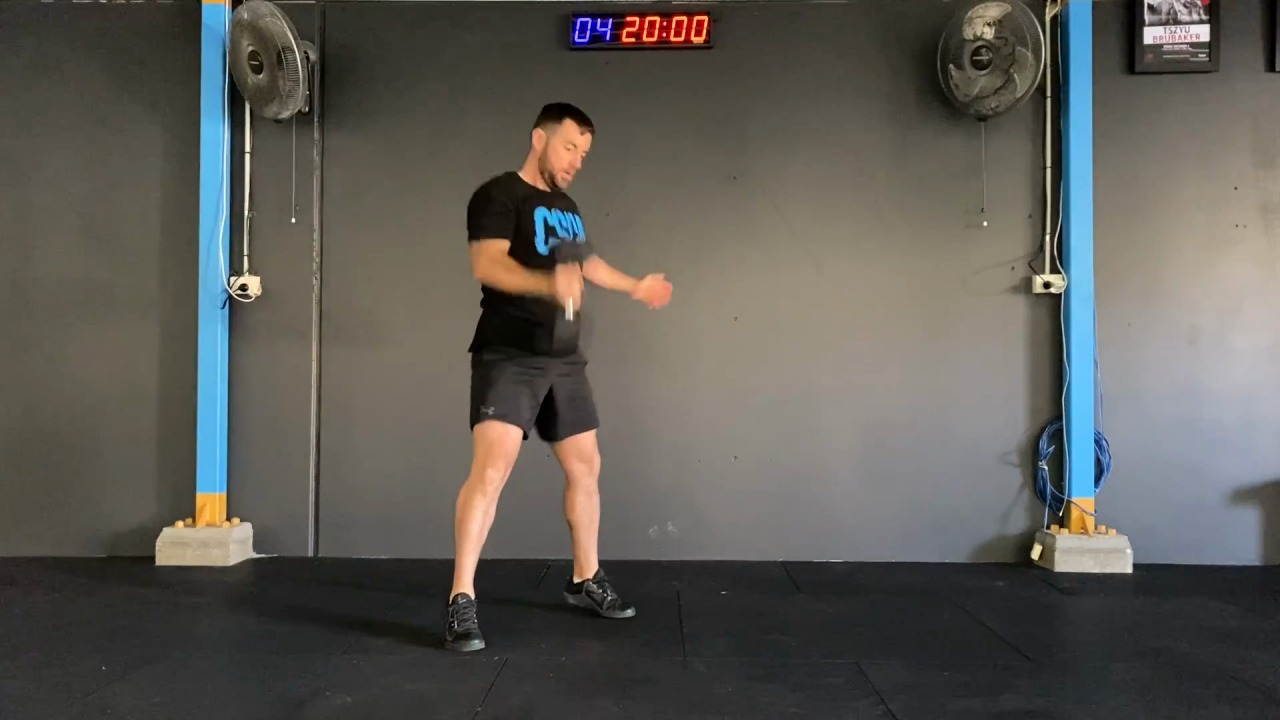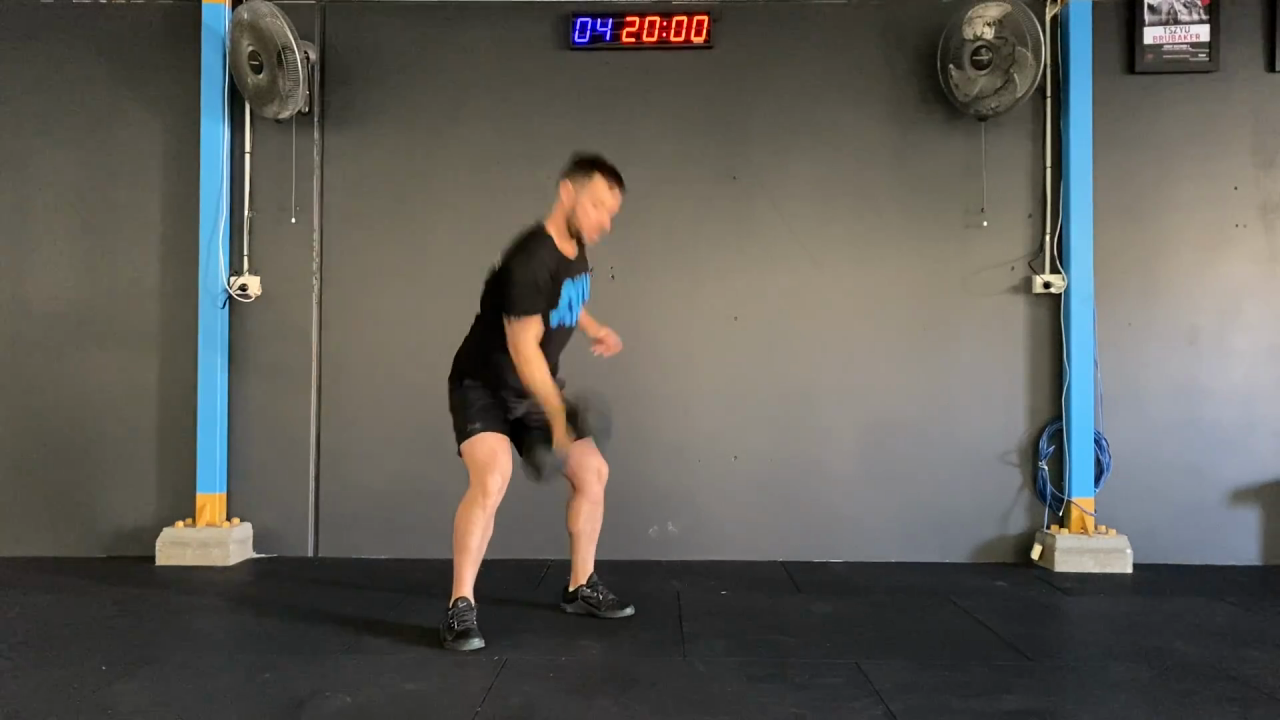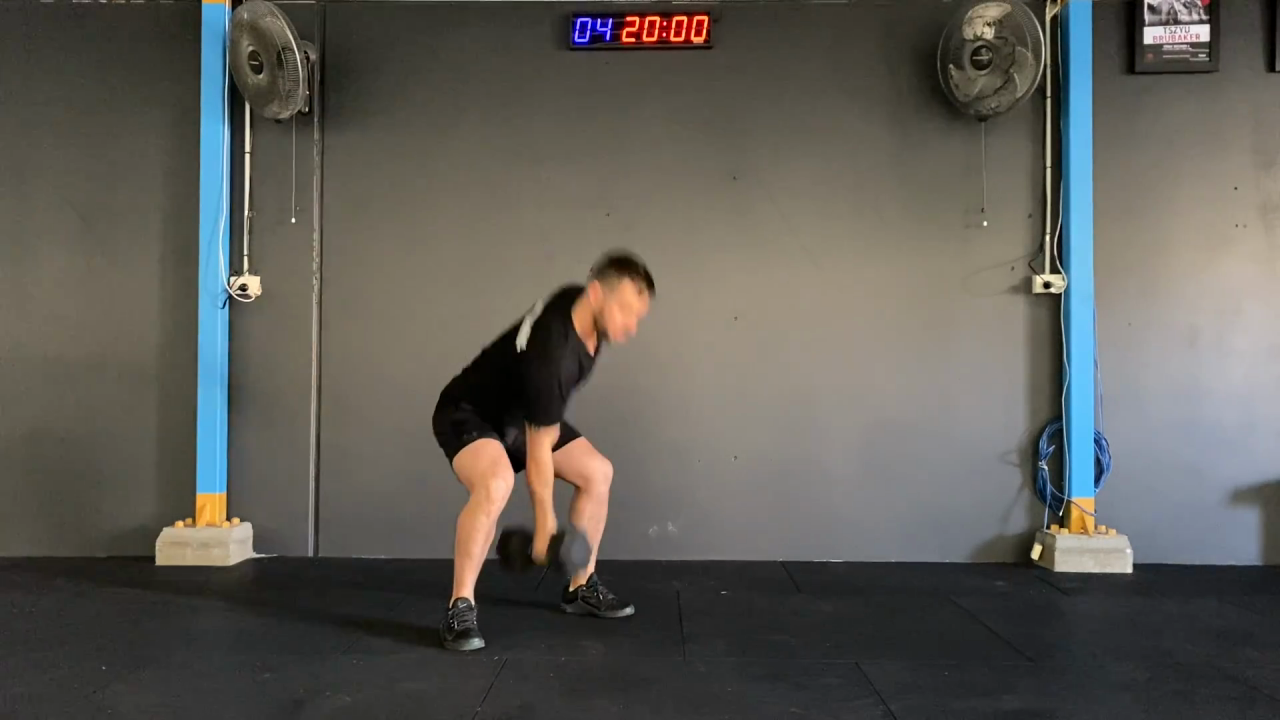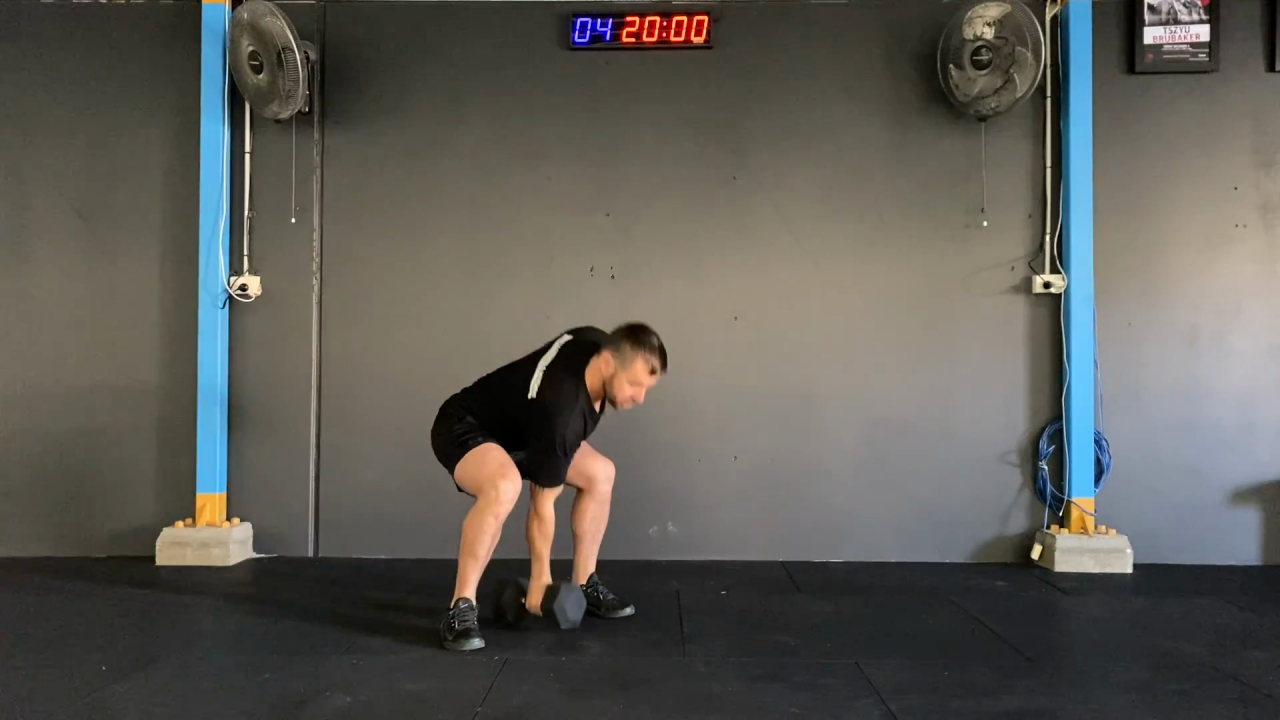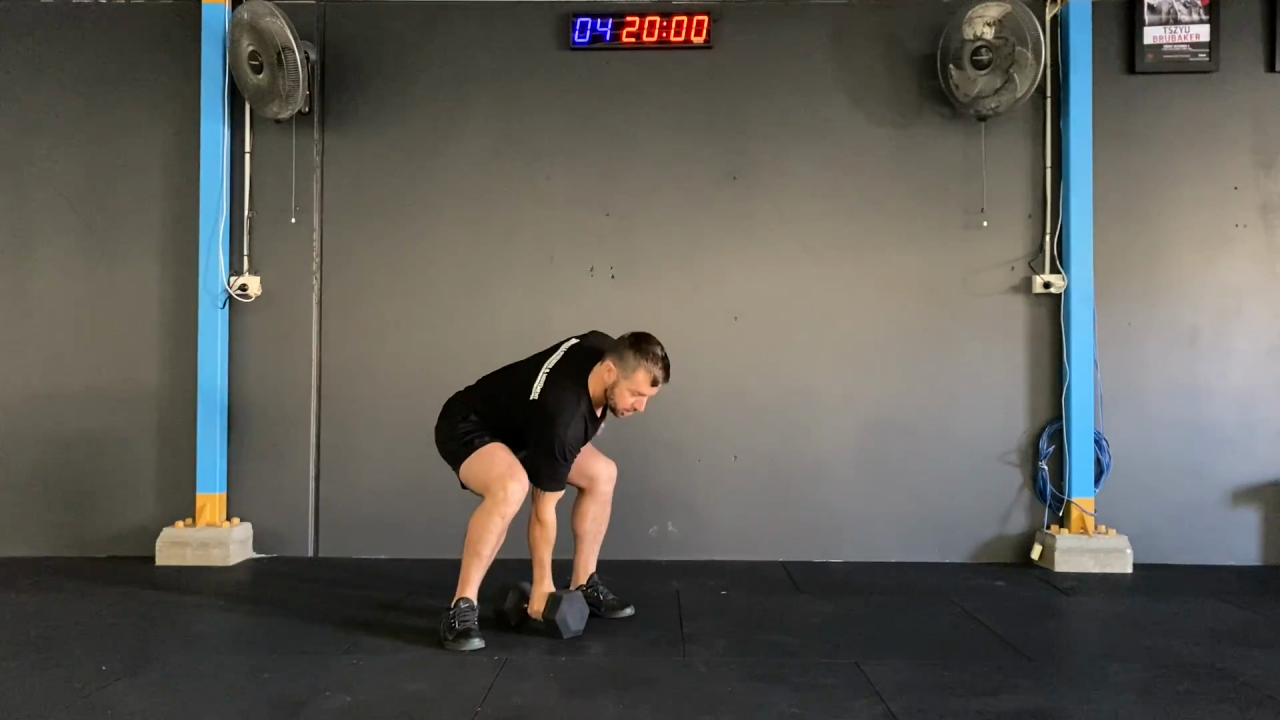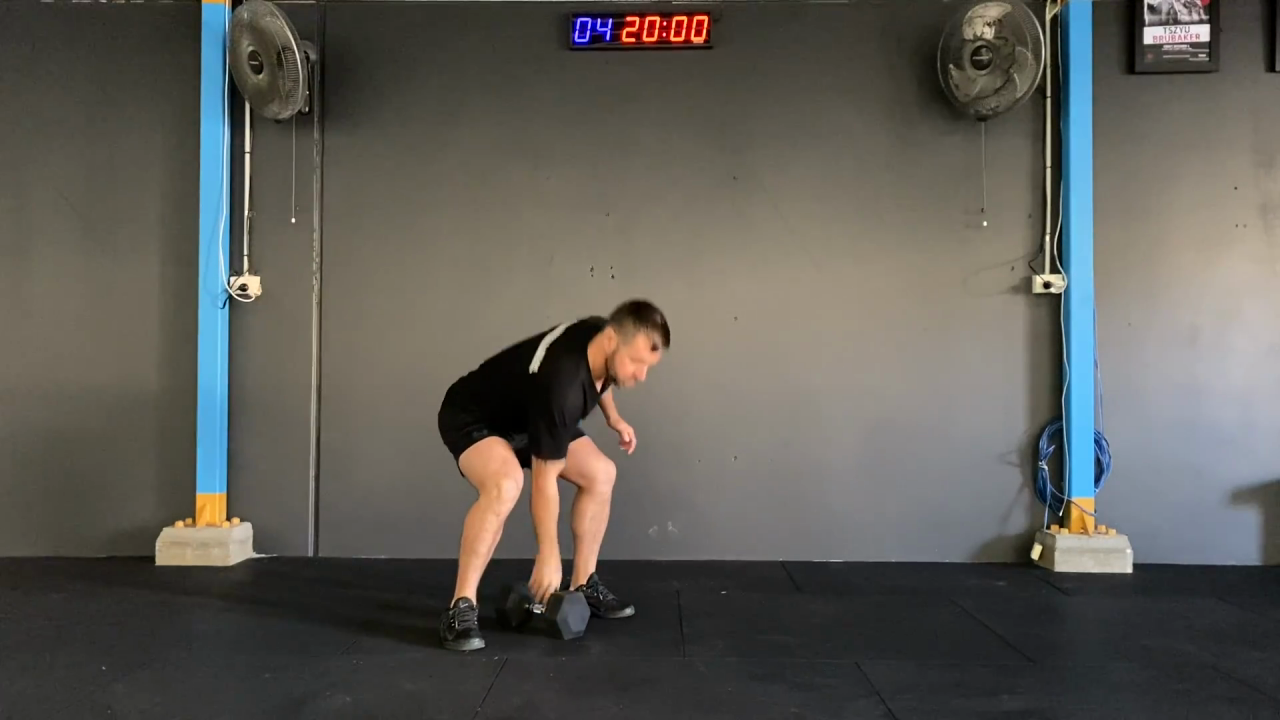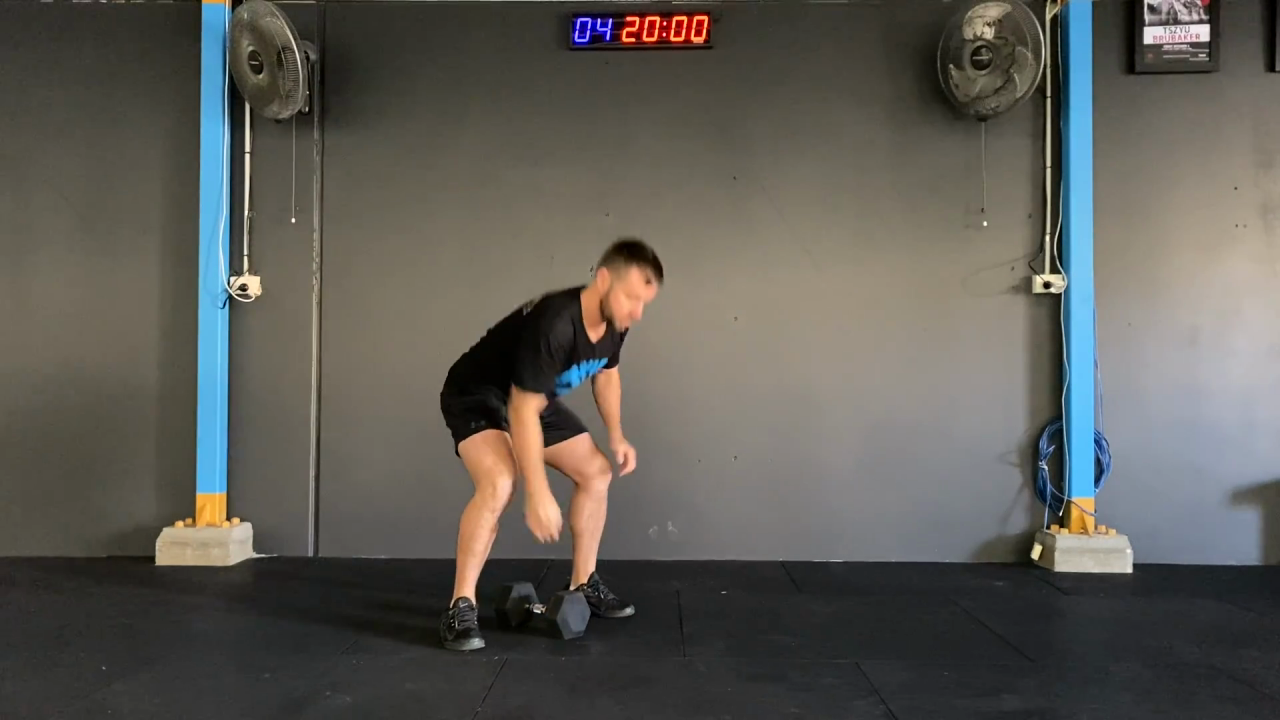
dt=0.2s
person 1, frame 1
left shoulder: (566, 206)
right shoulder: (498, 195)
right elbow: (488, 265)
left wrist: (635, 286)
right wrist: (548, 283)
left hip: (563, 359)
right hip: (508, 357)
left knee: (585, 468)
right knee: (492, 469)
left ankle: (586, 580)
right ankle: (461, 601)
person 1, frame 2
left shoulder: (575, 250)
right shoulder: (531, 261)
right elbow: (523, 349)
left wrist: (594, 330)
right wrist: (559, 417)
left hip: (533, 391)
right hip: (485, 386)
left knee: (593, 473)
right knee: (492, 481)
left ankle: (581, 586)
right ankle: (461, 605)
person 1, frame 3
left shoulder: (584, 310)
right shoulder: (553, 352)
right elbow: (539, 452)
right wrist: (545, 528)
left hip: (518, 414)
right hip: (467, 411)
left knee: (598, 473)
right knee: (496, 483)
left ankle: (582, 586)
right ankle: (460, 607)
person 1, frame 4
left shoulder: (594, 342)
right shoulder: (561, 412)
right elbow: (542, 507)
right wrist: (541, 580)
left hip: (515, 428)
right hip: (463, 427)
left knee: (600, 476)
right knee: (505, 488)
left ankle: (584, 585)
right ankle: (461, 609)
person 1, frame 5
left shoulder: (604, 348)
right shoulder: (562, 417)
right elbow: (544, 510)
right wrist: (543, 586)
left hip: (515, 424)
right hip: (467, 426)
left knee: (602, 474)
right knee: (511, 488)
left ankle: (583, 585)
right ankle: (462, 609)
person 1, frame 6
left shoulder: (602, 333)
right shoulder: (562, 386)
right elbow: (544, 481)
left wrist: (614, 419)
right wrist: (548, 558)
left hip: (521, 414)
right hip: (471, 416)
left knee: (600, 473)
right knee: (505, 485)
left ankle: (583, 584)
right ankle: (461, 608)
person 1, frame 7
left shoulder: (613, 320)
right shoulder: (553, 325)
left elbow: (605, 370)
right elbow: (522, 414)
left wrist: (616, 437)
right wrist: (538, 494)
left hip: (536, 396)
right hip: (476, 395)
left knee: (596, 473)
right knee: (500, 482)
left ankle: (583, 585)
right ankle: (461, 606)
